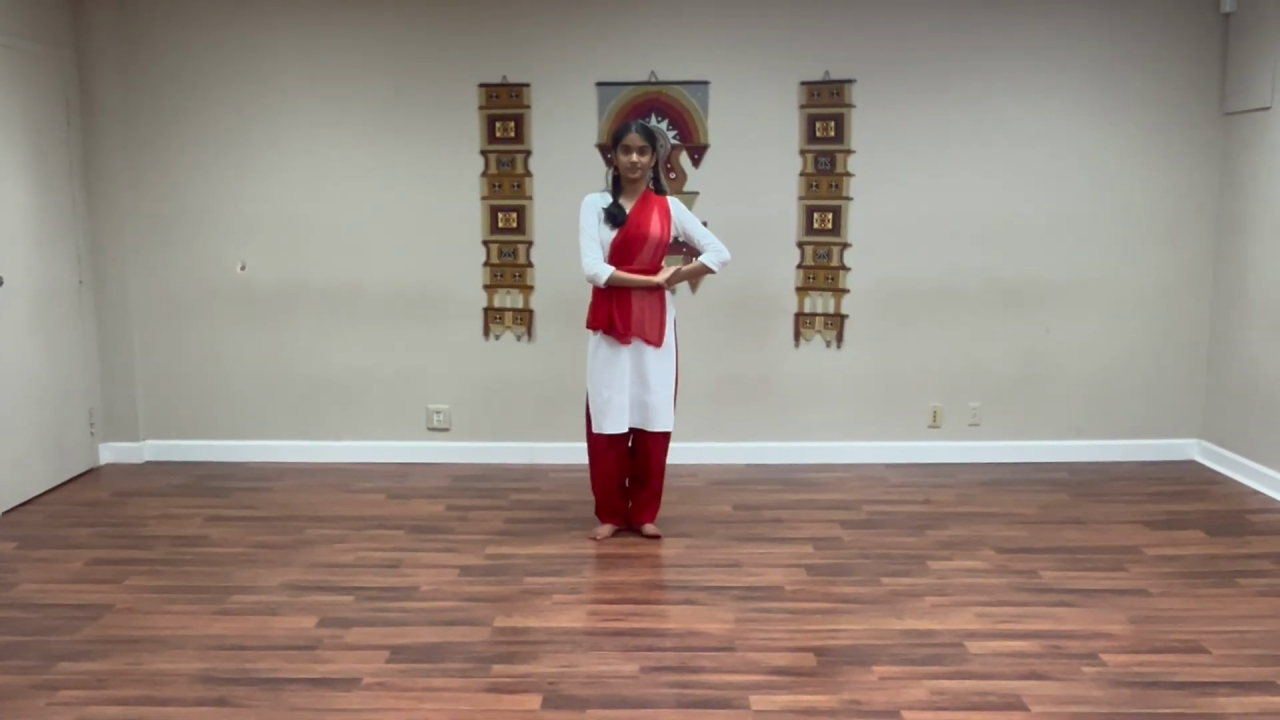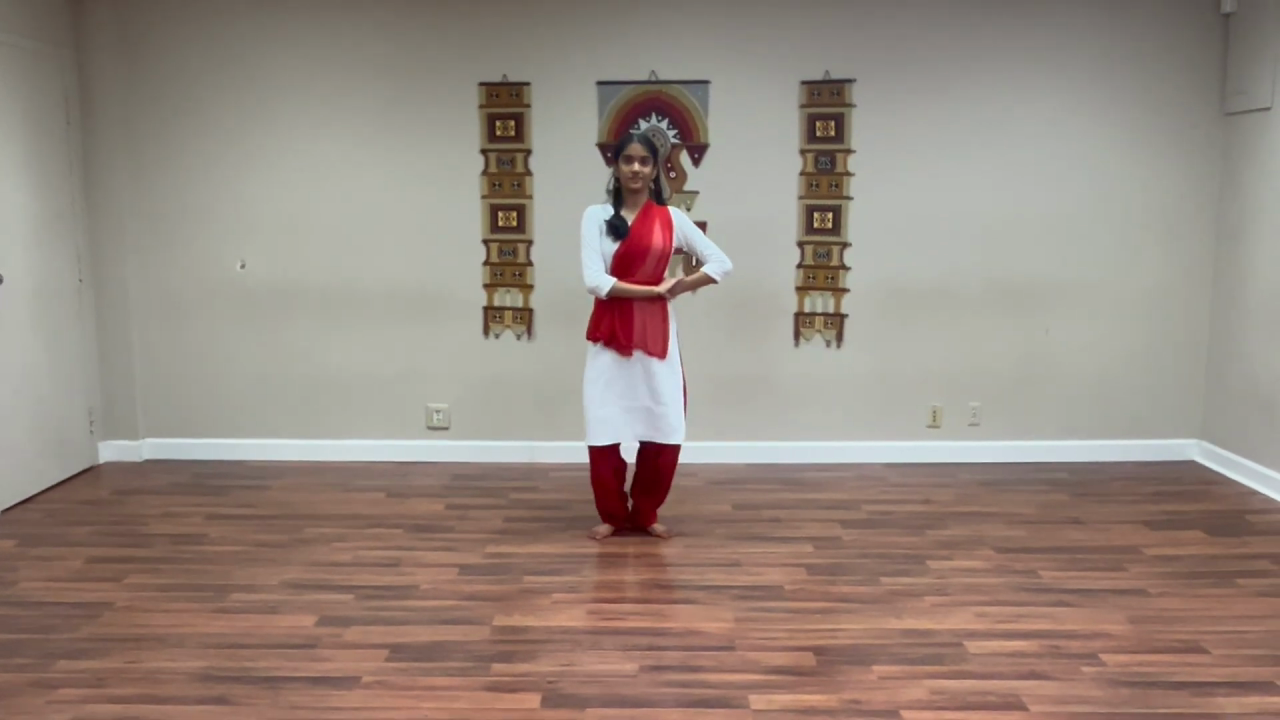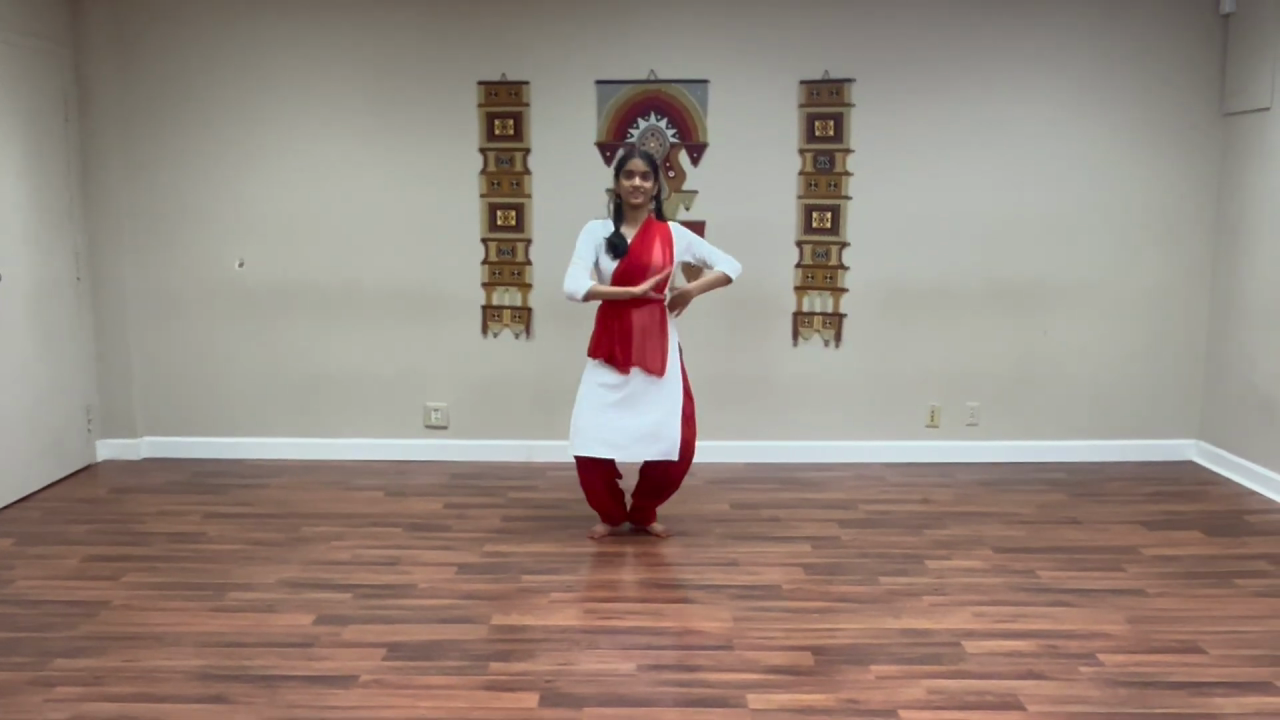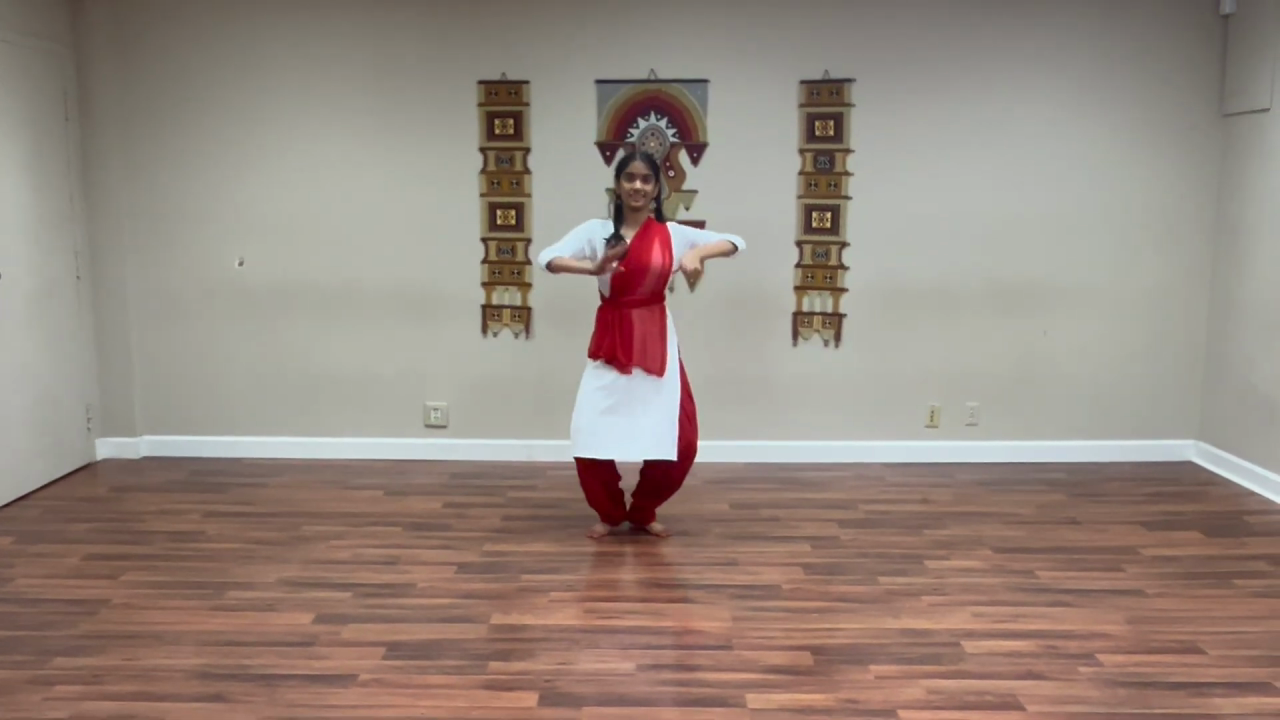
dt=0.2s
person 1, frame 1
left shoulder: (669, 207)
right shoulder: (595, 204)
left elbow: (719, 253)
right elbow: (592, 269)
left wrist: (672, 279)
right wrist: (652, 279)
left hip: (654, 321)
right hip: (609, 322)
left knee: (653, 419)
right knee: (607, 420)
left ankle: (644, 514)
right ankle: (610, 514)
person 1, frame 2
left shoulder: (671, 218)
right shoulder: (596, 215)
left elbow: (721, 264)
right elbow: (594, 281)
left wrist: (675, 290)
right wrist: (655, 290)
left hip: (656, 331)
right hip: (610, 333)
left knee: (665, 430)
right knee: (603, 430)
left ankle: (645, 513)
right ankle: (612, 514)
person 1, frame 3
left shoulder: (673, 233)
right shoulder: (596, 231)
left elbow: (731, 267)
right elbow: (573, 286)
left wrist: (690, 291)
right wrist: (633, 292)
left hip: (658, 347)
right hip: (610, 348)
left knee: (677, 446)
right knee: (589, 443)
left ankle: (644, 512)
right ankle: (611, 513)
person 1, frame 4
left shoulder: (672, 234)
right shoulder: (595, 231)
left elbow: (734, 242)
right elbow: (547, 258)
left wrist: (700, 253)
right wrist: (593, 268)
left hip: (657, 346)
right hip: (610, 346)
left knee: (680, 446)
right knee: (589, 442)
left ankle: (643, 511)
right ankle: (611, 513)
